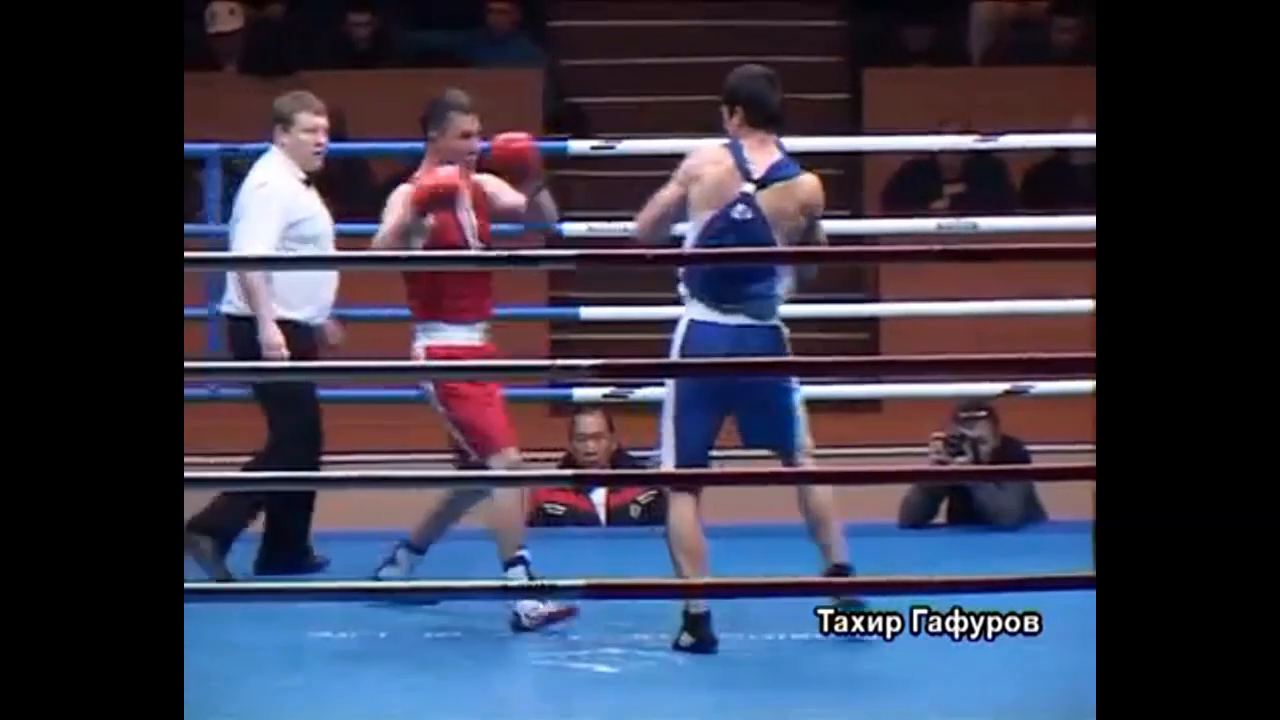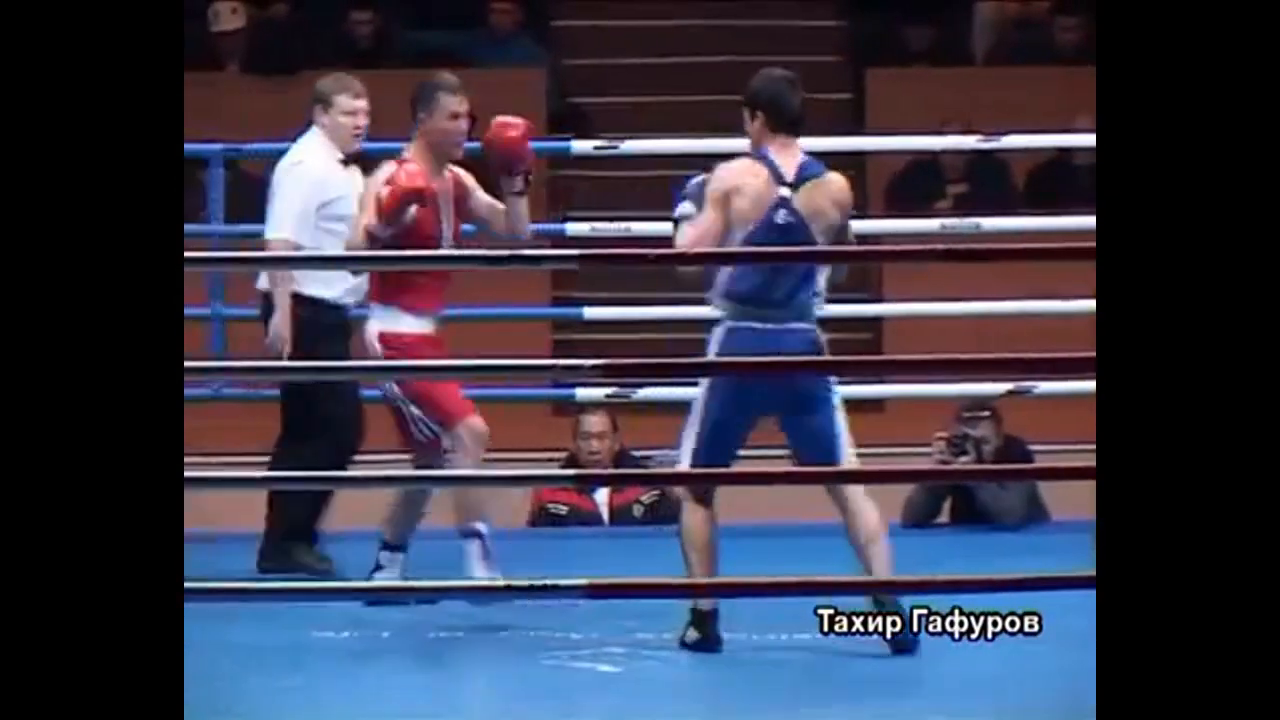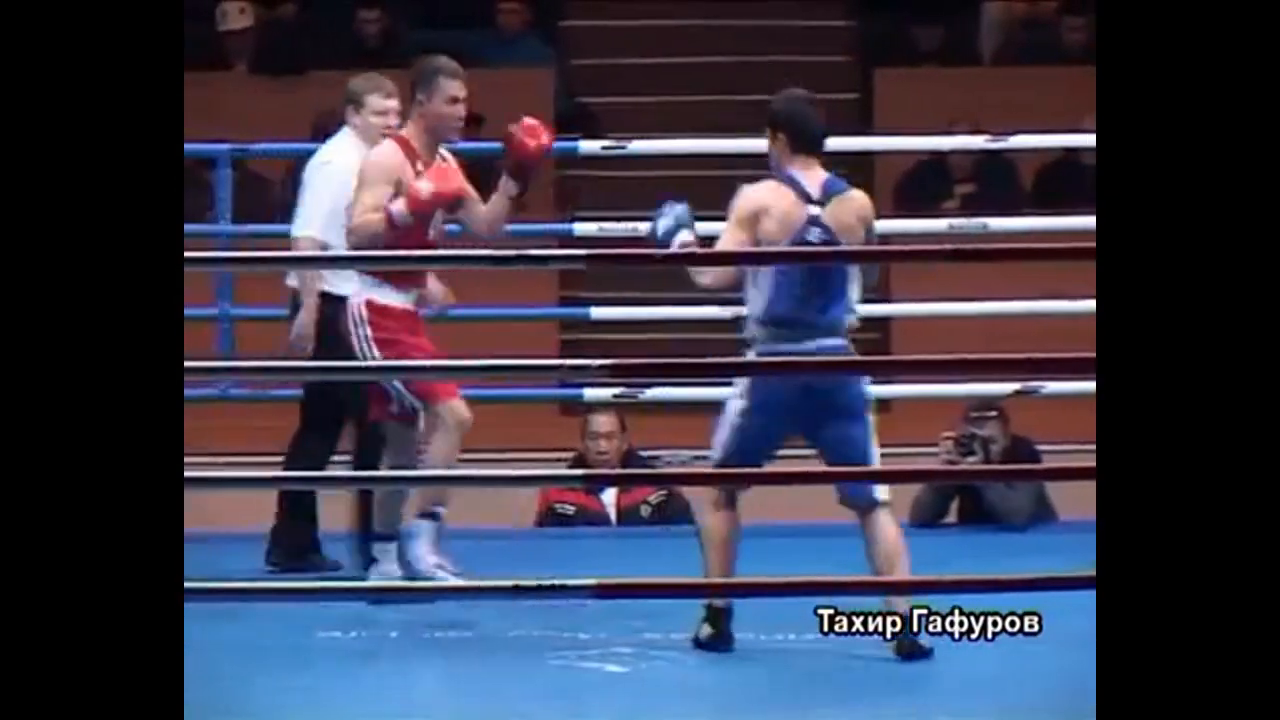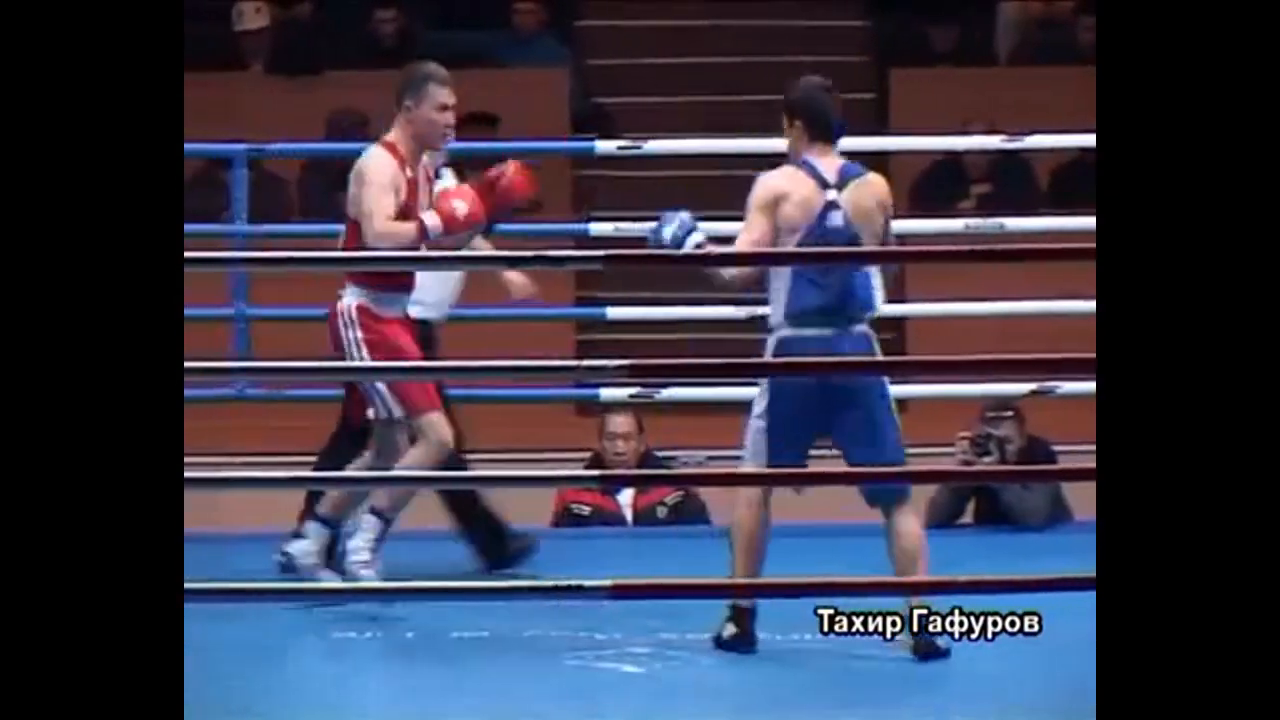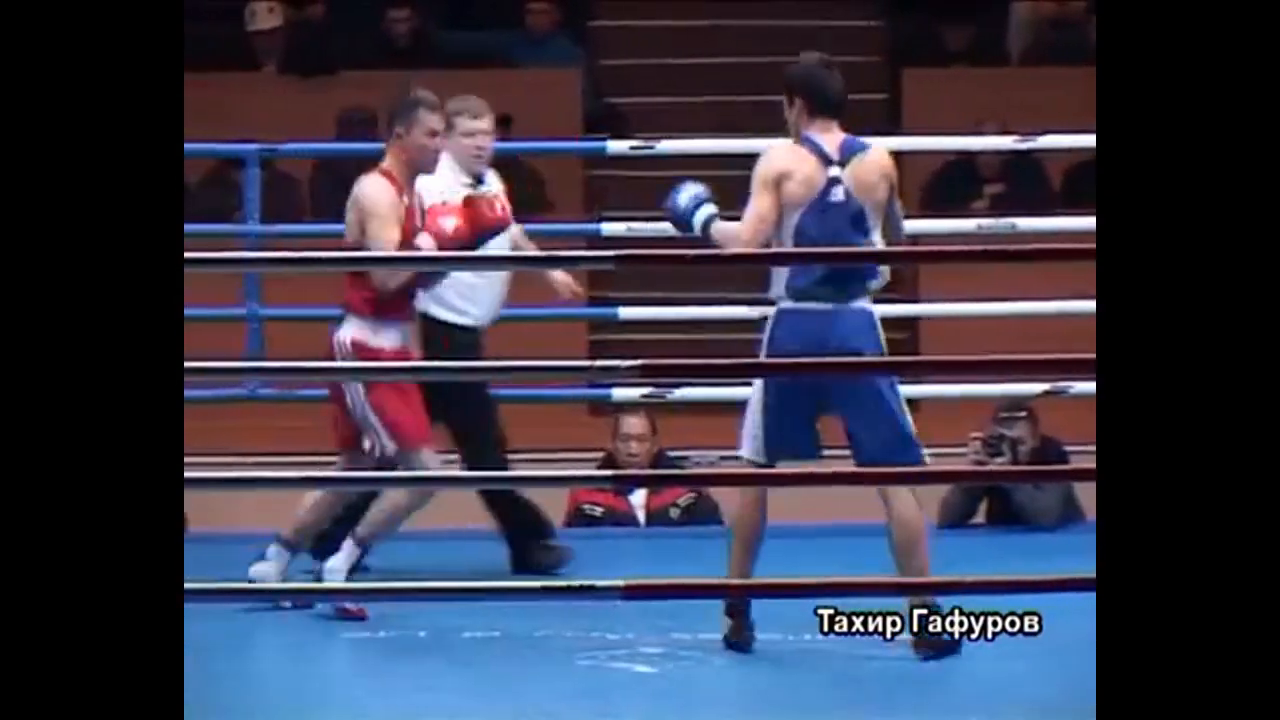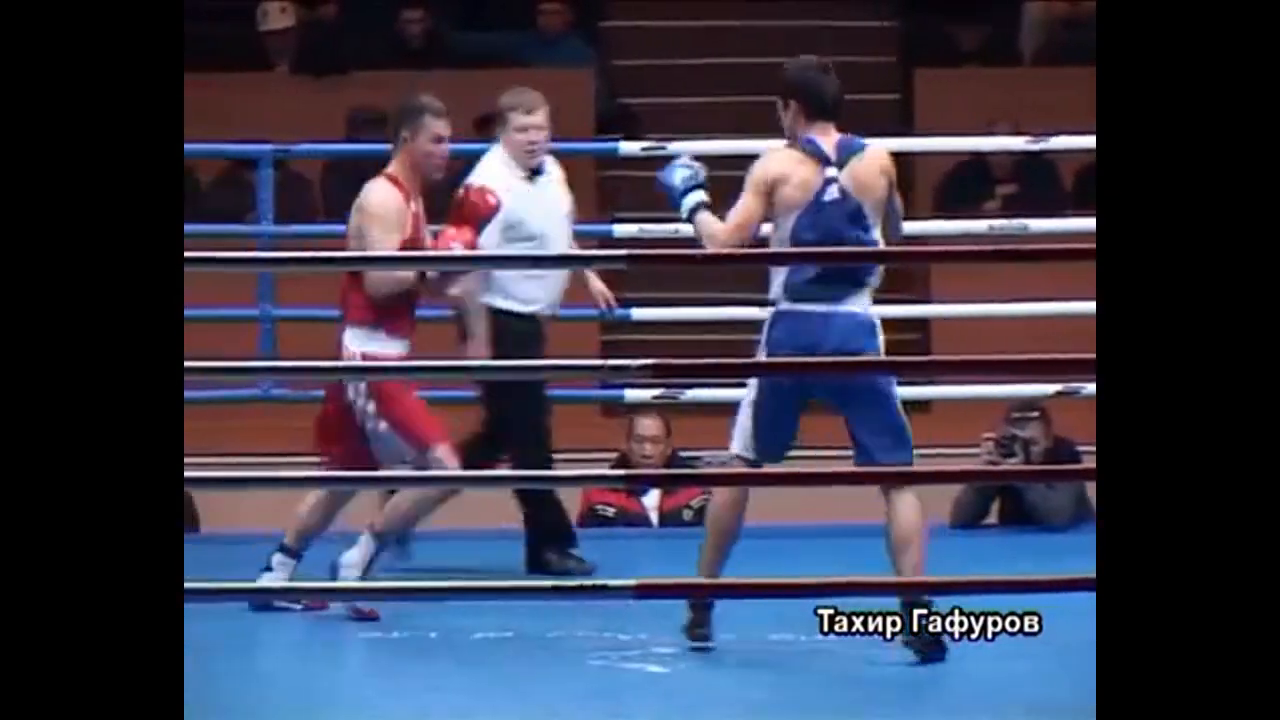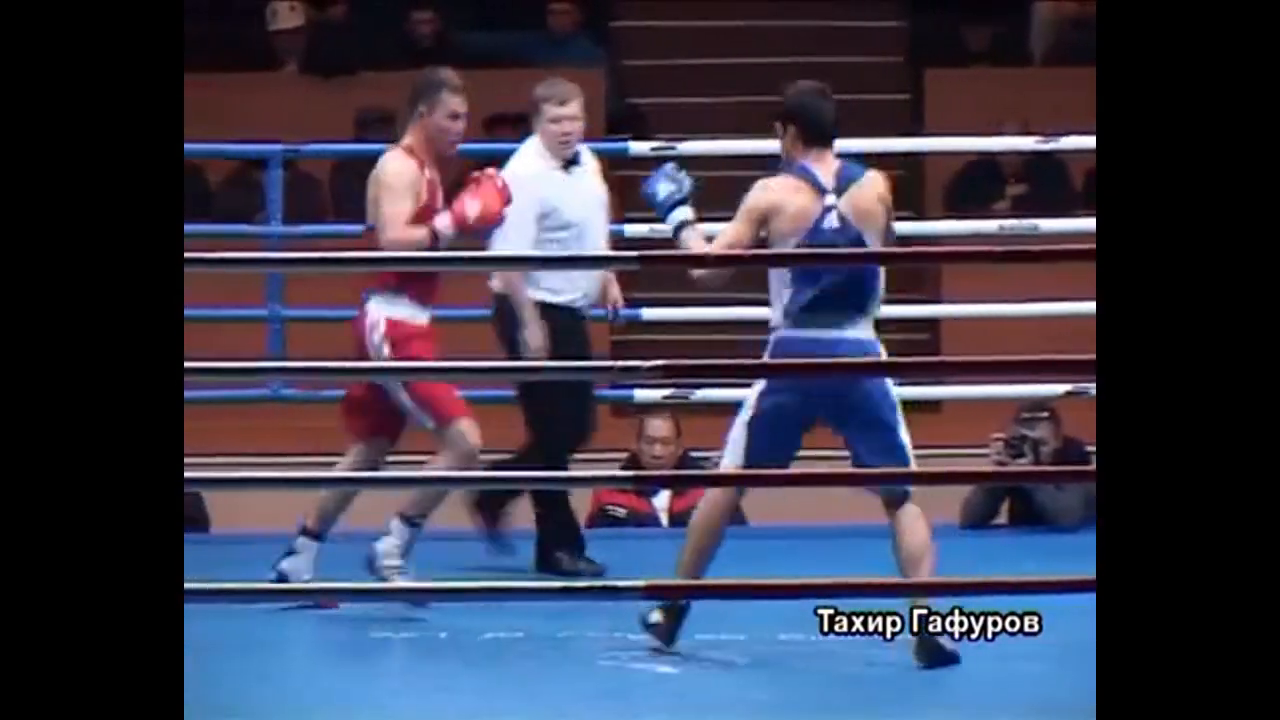
dt=0.1s
person 1, frame 1
left shoulder: (701, 164)
right shoulder: (806, 189)
left elbow: (647, 226)
left wrist: (674, 213)
left hip: (702, 338)
right hip: (763, 341)
left knee: (683, 484)
right knee: (799, 465)
left ankle: (697, 618)
right ankle: (839, 576)
person 1, frame 2
left shoulder: (731, 178)
right shoulder: (836, 188)
left elbow: (688, 257)
left wrist: (688, 209)
left hip: (738, 344)
right hip: (801, 345)
left knee: (694, 483)
right knee: (845, 482)
left ankle: (704, 617)
right ankle: (888, 608)
person 1, frame 3
left shoulder: (756, 200)
right shoulder: (858, 205)
left elbow: (715, 278)
left wrist: (677, 236)
left hip: (771, 362)
right hip: (833, 362)
left knee: (722, 485)
right knee: (873, 501)
left ankle: (719, 618)
right ankle: (904, 626)
person 1, frame 4
left shoulder: (775, 186)
right shoulder: (876, 189)
left elbow: (739, 272)
left wrist: (688, 240)
left hip: (794, 354)
right hip: (855, 352)
left knee: (755, 484)
right knee: (896, 496)
left ankle: (741, 618)
right ankle: (921, 625)
person 1, frame 5
left shoulder: (778, 162)
right shoulder: (879, 163)
left elbow: (743, 246)
left wrist: (700, 214)
left hip: (794, 329)
right hip: (856, 328)
left knee: (757, 469)
right knee: (897, 476)
left ankle: (738, 609)
right ankle: (926, 615)
person 1, frame 6
left shoulder: (773, 168)
right shoulder: (878, 163)
left elbow: (722, 245)
right elbow: (893, 235)
left wrist: (690, 197)
left hip: (791, 330)
right hip: (855, 330)
left knee: (742, 468)
right knee: (896, 476)
left ankle: (702, 603)
right ankle: (916, 617)
person 1, frame 7
left shoulder: (768, 195)
right shoulder: (874, 187)
left elbow: (710, 265)
left wrist: (677, 212)
left hip: (794, 357)
right hip: (856, 353)
left knee: (723, 483)
right knee: (901, 499)
left ankle: (672, 608)
right ankle: (928, 631)
person 2, frame 1
left shoulder: (481, 187)
right shoulder: (409, 196)
left elbow: (542, 220)
right elbow: (388, 244)
left wrist: (530, 178)
right wrist: (428, 203)
left hip: (475, 346)
right hip: (440, 350)
left knee: (481, 473)
right knee: (506, 464)
left ankle: (398, 566)
right ankle: (524, 598)
person 2, frame 2
left shoulder: (458, 180)
right shoulder: (389, 178)
left elbow: (515, 234)
right elbow: (360, 248)
left wrist: (516, 172)
right wrist: (394, 208)
left hip: (421, 333)
right hip: (395, 336)
left knee: (434, 462)
right knee: (469, 432)
left ankle: (387, 571)
right ankle: (478, 565)
person 2, frame 3
left shoulder: (440, 159)
right shoulder: (387, 157)
left elbow: (486, 229)
right elbow: (359, 233)
left wrist: (517, 174)
right wrist: (405, 205)
left hip: (402, 311)
right hip: (379, 310)
left knee: (408, 442)
right knee: (451, 418)
left ankle: (387, 559)
right ankle: (423, 546)
person 2, frame 4
left shoulder: (420, 167)
right shoulder: (378, 163)
left elbow: (447, 242)
right elbow: (381, 242)
left wrist: (488, 206)
right wrist: (439, 220)
left hip: (389, 316)
right hip: (368, 317)
left knee: (387, 445)
right knee: (436, 436)
left ankle: (308, 545)
right ankle: (361, 547)
person 2, frame 5
left shoulder: (405, 192)
right shoulder: (377, 191)
right elbow: (388, 276)
left wrist: (467, 229)
right wrist: (436, 238)
left hip: (383, 346)
right hip: (369, 348)
left knee: (358, 473)
right knee: (426, 469)
left ankle: (271, 567)
right ankle: (341, 567)
person 2, frame 6
left shoulder: (411, 197)
right shoulder: (382, 199)
left elbow: (420, 276)
right elbow: (378, 283)
left wrist: (462, 233)
right wrist: (440, 254)
left hip: (382, 355)
right hip: (372, 359)
left knee: (343, 480)
right knee: (443, 469)
left ankle: (276, 578)
right ankle: (357, 562)
person 2, frame 7
left shoulder: (425, 169)
right shoulder: (398, 168)
left elbow: (437, 246)
right elbow: (394, 249)
left wrist: (474, 215)
right wrist: (455, 221)
left hip: (403, 326)
right hip: (393, 329)
left knee: (366, 455)
right knee: (463, 443)
left ankle: (298, 563)
right ankle: (392, 547)
person 3, frame 1
left shoulder: (296, 184)
right shoulder: (272, 185)
right elbow: (249, 261)
left wrist: (320, 319)
right wrist: (266, 325)
left hip: (291, 328)
right hip: (268, 330)
left knee: (300, 438)
right knee: (294, 442)
left ankle: (285, 548)
right ankle: (210, 529)
person 3, frame 2
left shoulder: (343, 167)
right shoulder: (306, 165)
right elbow: (280, 242)
right wrist: (282, 312)
left hip: (325, 310)
right hip: (304, 310)
left knee: (304, 430)
right knee: (338, 427)
left ankle: (287, 543)
right ankle: (291, 539)
person 3, frame 3
right shoulder: (336, 164)
right elbow: (308, 242)
right wrist: (307, 311)
left hip: (354, 308)
right hip: (332, 308)
left knee: (319, 429)
right knee: (375, 421)
left ankle: (290, 543)
person 3, frame 4
left shoulder: (445, 181)
left elbow: (465, 236)
left wrist: (504, 274)
left hip: (417, 330)
left knee: (351, 438)
right ankle: (493, 545)
person 3, frame 5
left shoulder: (487, 180)
right shoulder: (434, 188)
left elbow: (506, 233)
left wrist: (548, 271)
left hip: (461, 329)
right hip: (440, 331)
right knee: (482, 440)
left ankle: (342, 527)
right ankle: (529, 545)
person 3, frame 6
left shoulder: (549, 171)
right shoulder: (491, 182)
right elbow: (472, 269)
left wrist: (590, 277)
right wrist: (478, 337)
left hip: (525, 321)
right hip: (499, 320)
left knee: (499, 435)
right knee: (527, 434)
right ankle: (549, 545)
person 3, frame 7
left shoulder: (587, 163)
right shoulder: (526, 173)
right elbow: (510, 257)
left wrist: (607, 281)
right wrist: (530, 323)
left hip: (570, 312)
right hip: (535, 314)
left knee: (576, 425)
right knee: (555, 430)
left ankle: (493, 497)
right ankle: (557, 545)
